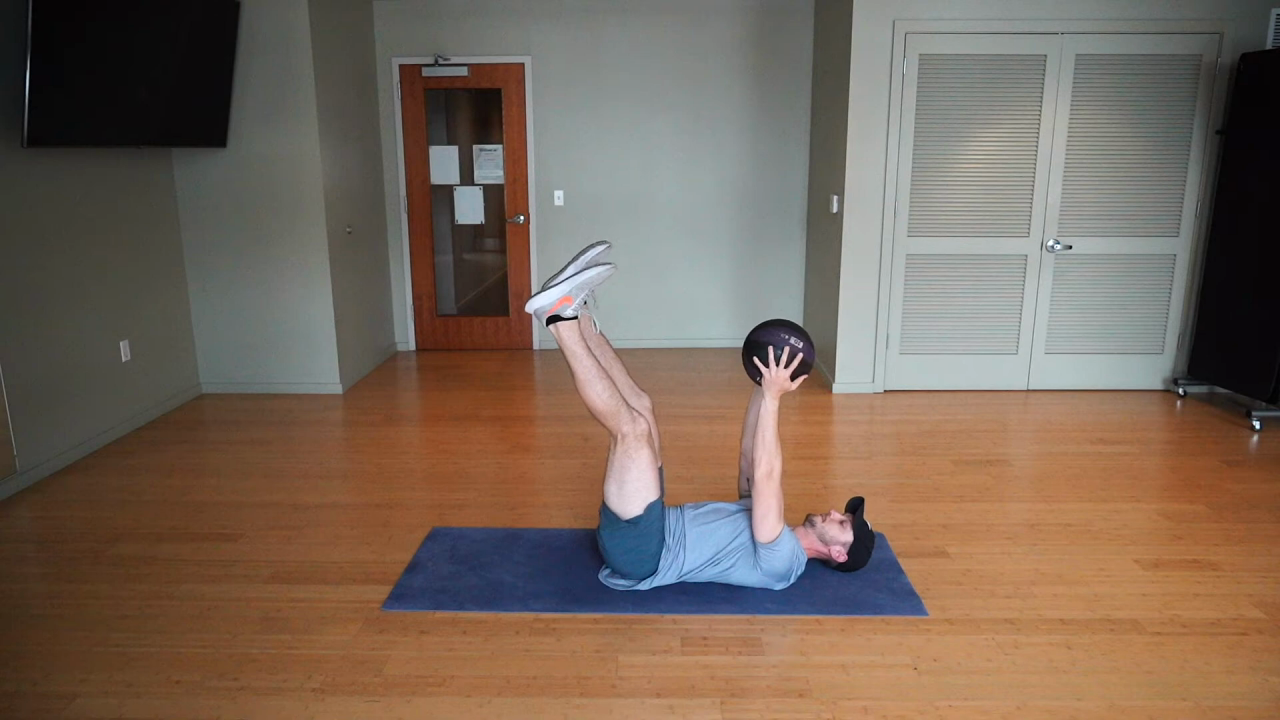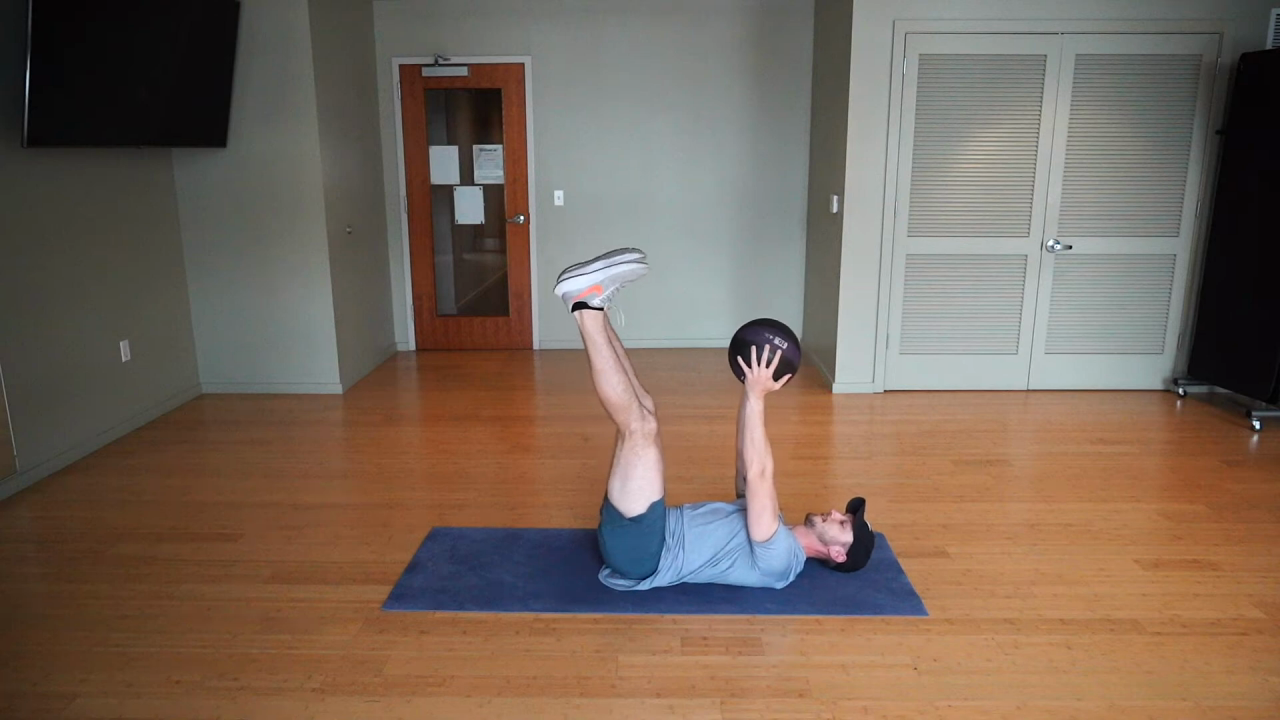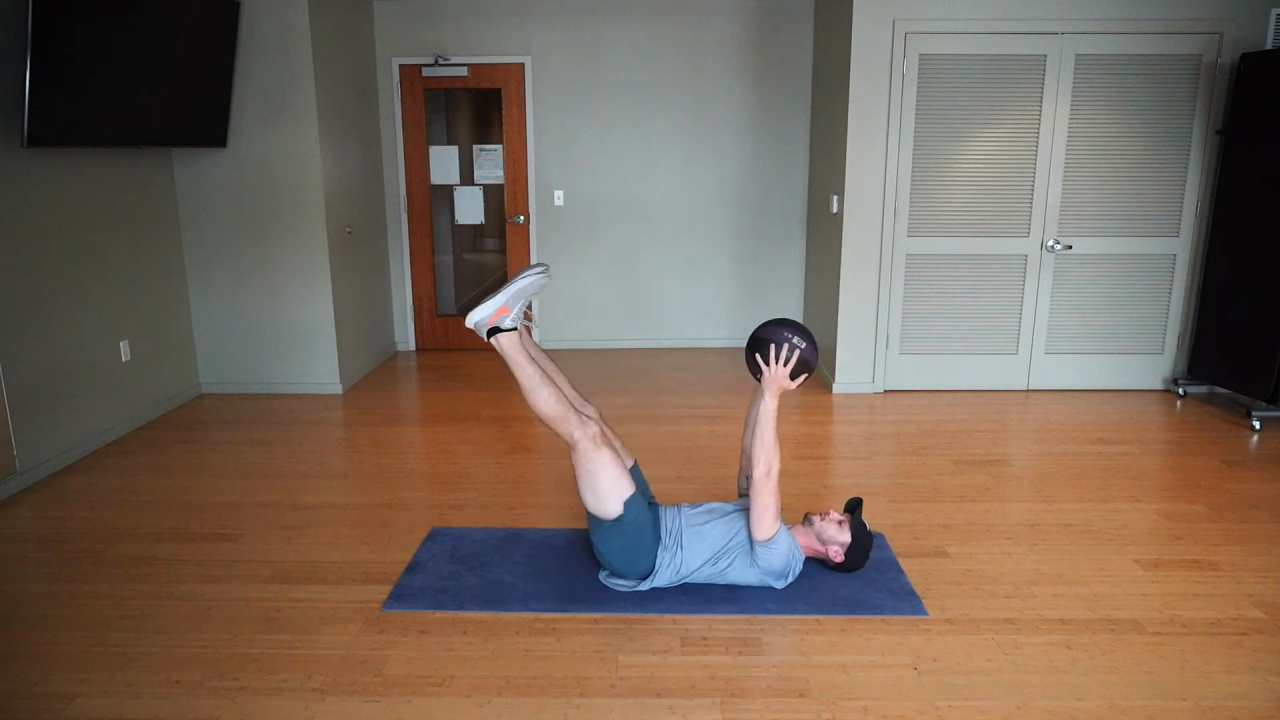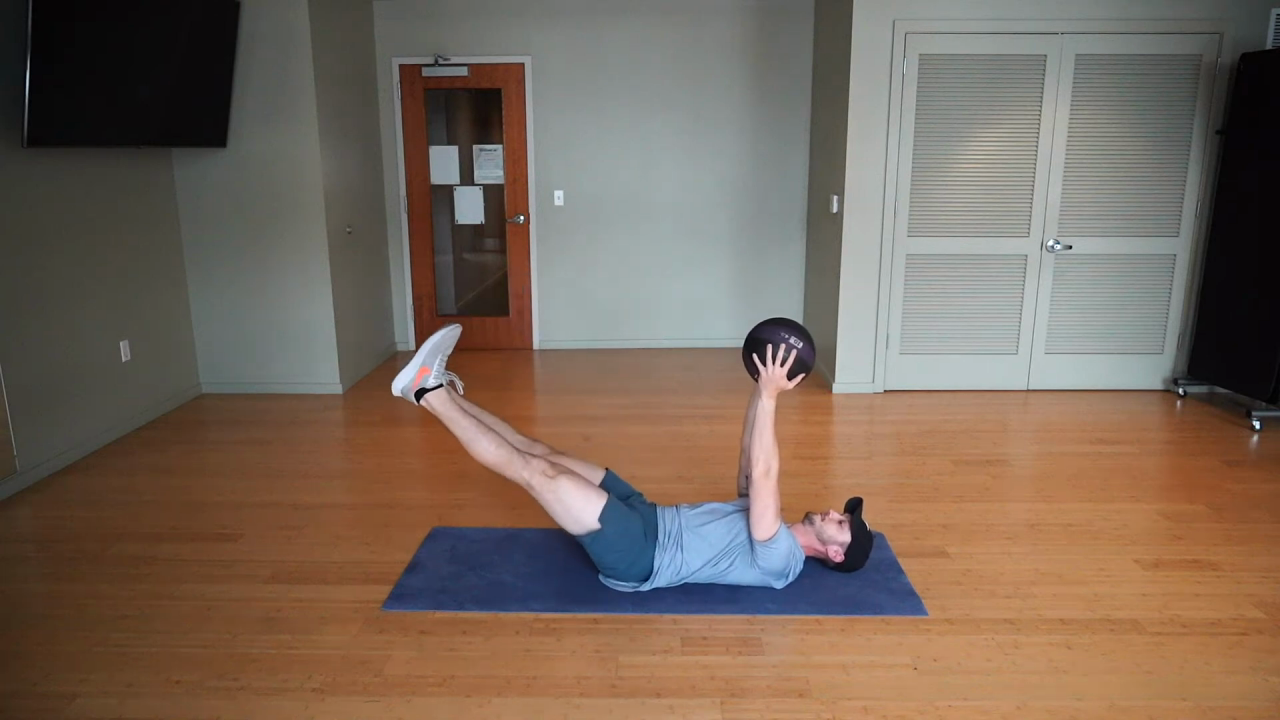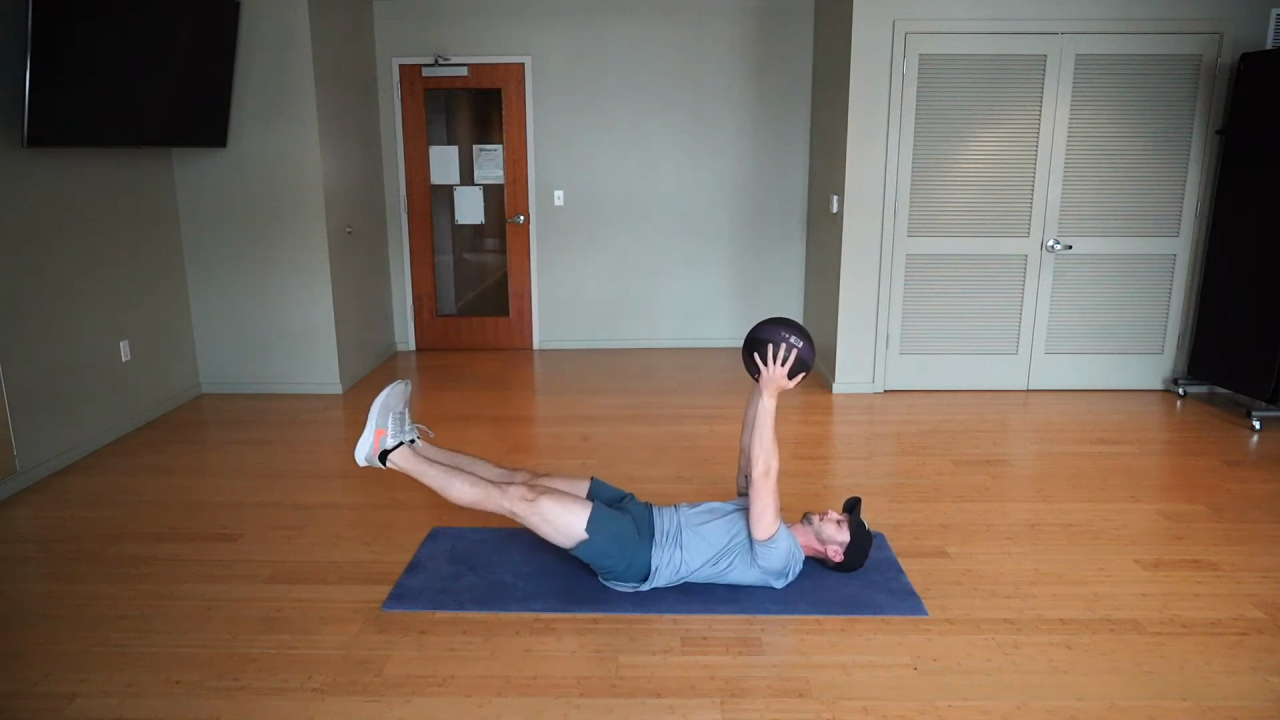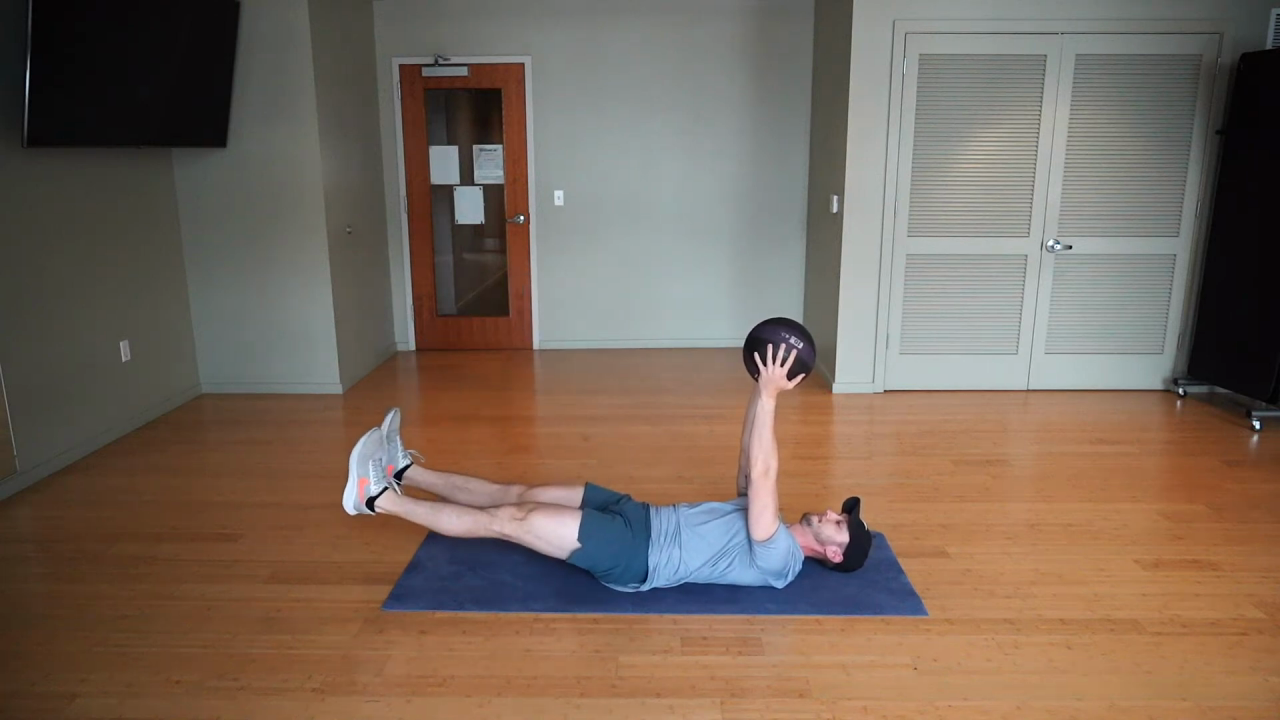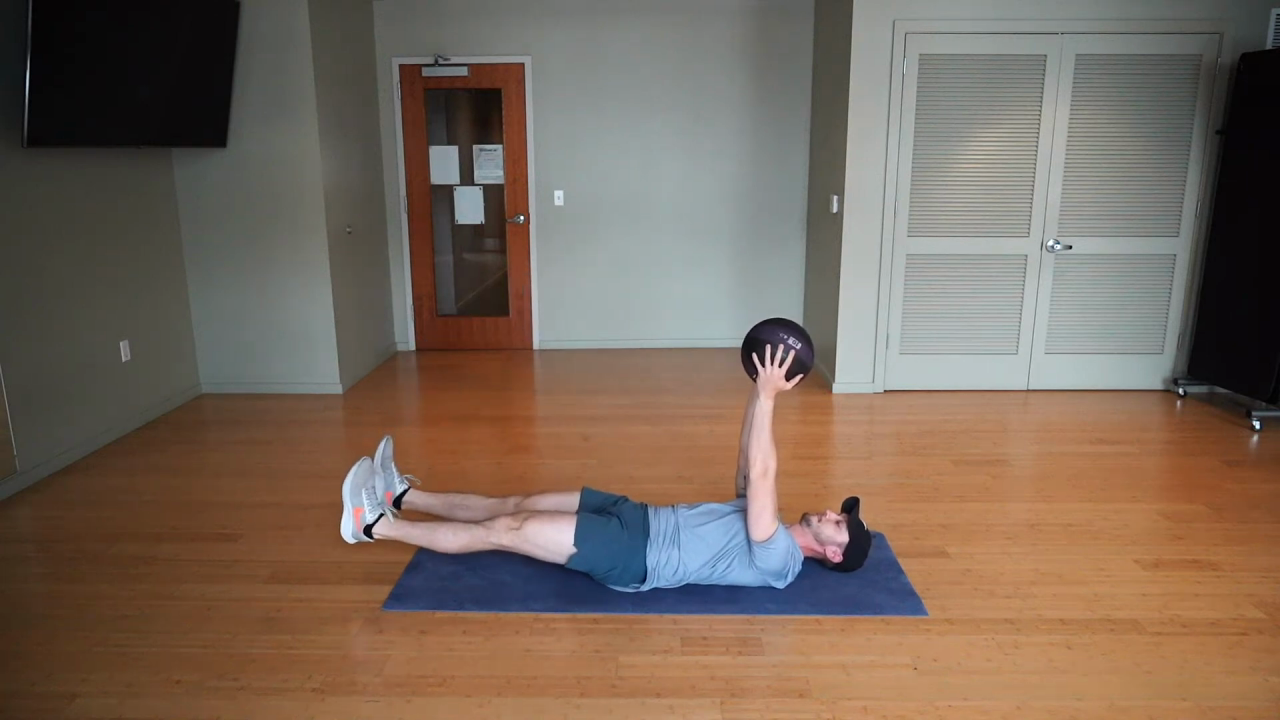
dt=0.5s
person 1, frame 1
left shoulder: (781, 561)
right shoulder: (773, 528)
left elbow: (766, 475)
right elbow: (750, 464)
left wrist: (773, 397)
right wrist: (764, 390)
left hip: (637, 553)
right hip: (653, 532)
left knee: (631, 427)
right knee: (638, 408)
left ankle: (562, 319)
right ankle: (575, 315)
person 1, frame 2
left shoulder: (779, 559)
right shoulder: (772, 528)
left elbow: (758, 474)
right elbow: (746, 467)
left wrist: (755, 398)
right wrist: (754, 390)
left hip: (637, 552)
right hip: (655, 532)
left knee: (638, 425)
right knee: (641, 411)
left ankle: (588, 308)
right ankle: (592, 306)
person 1, frame 3
left shoulder: (779, 559)
right shoulder: (770, 532)
left elbow: (765, 475)
right elbow: (750, 468)
left wrist: (772, 397)
right wrist: (764, 391)
left hip: (638, 553)
right hip: (653, 526)
left knee: (584, 432)
right knee: (590, 421)
left ankle: (503, 334)
right ankle: (515, 336)
person 1, frame 4
left shoulder: (780, 558)
right shoulder: (771, 532)
left elbow: (763, 475)
right elbow: (750, 463)
left wrist: (769, 397)
right wrist: (762, 392)
left hip: (639, 555)
right hip: (648, 521)
left knee: (535, 470)
right knee: (544, 455)
left ankle: (431, 393)
right ankle: (444, 392)
person 1, frame 5
left shoulder: (779, 559)
right shoulder: (769, 526)
left elbow: (764, 475)
right elbow: (749, 465)
left wrist: (770, 397)
right wrist: (761, 392)
left hip: (636, 554)
right hip: (642, 519)
left knee: (516, 498)
right knee: (526, 480)
left ankle: (394, 455)
right ankle: (411, 447)
person 1, frame 6
left shoulder: (777, 559)
right shoulder: (769, 528)
left elbow: (762, 475)
right elbow: (749, 465)
left wrist: (769, 396)
right wrist: (761, 392)
left hip: (634, 554)
right hip: (639, 519)
left knee: (508, 519)
right knee: (520, 495)
left ankle: (382, 498)
right ankle: (406, 473)
person 1, frame 7
left shoulder: (776, 560)
right shoulder: (767, 527)
left elbow: (762, 475)
right elbow: (747, 467)
left wrist: (767, 397)
right wrist: (758, 392)
left hip: (633, 555)
right hip: (638, 520)
left knee: (505, 531)
right knee: (516, 505)
left ankle: (378, 526)
right ankle: (404, 496)
